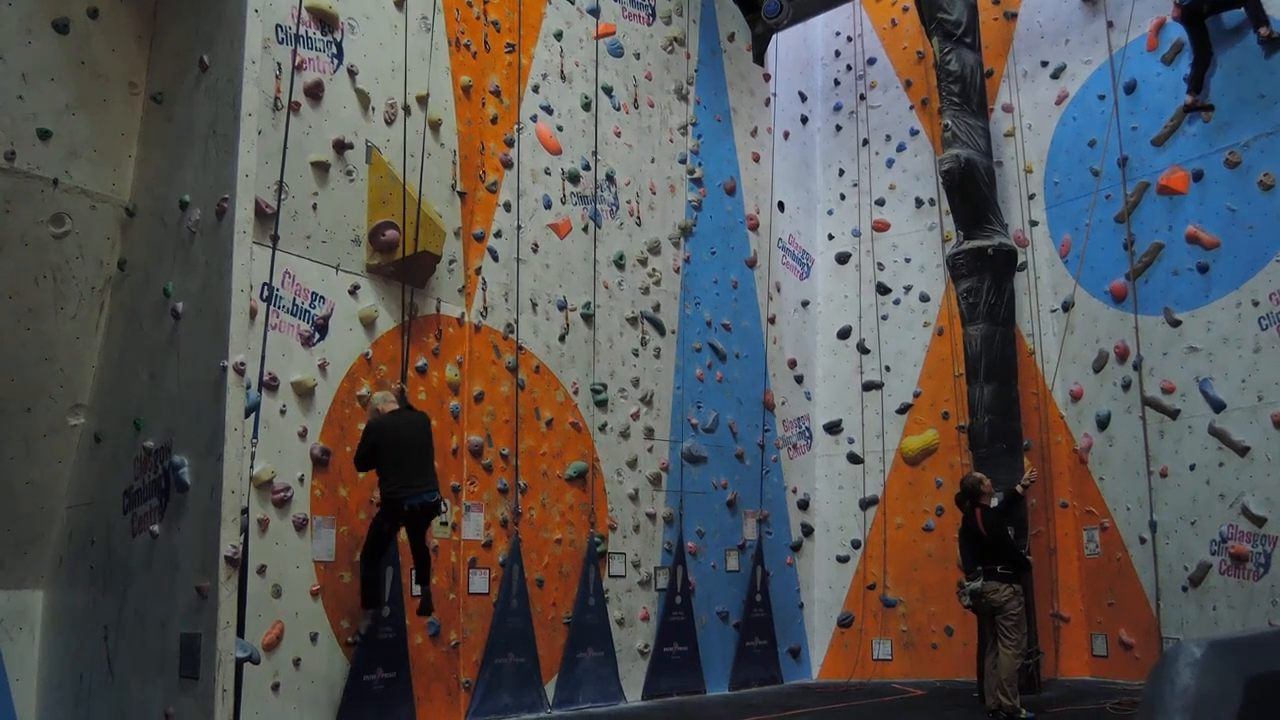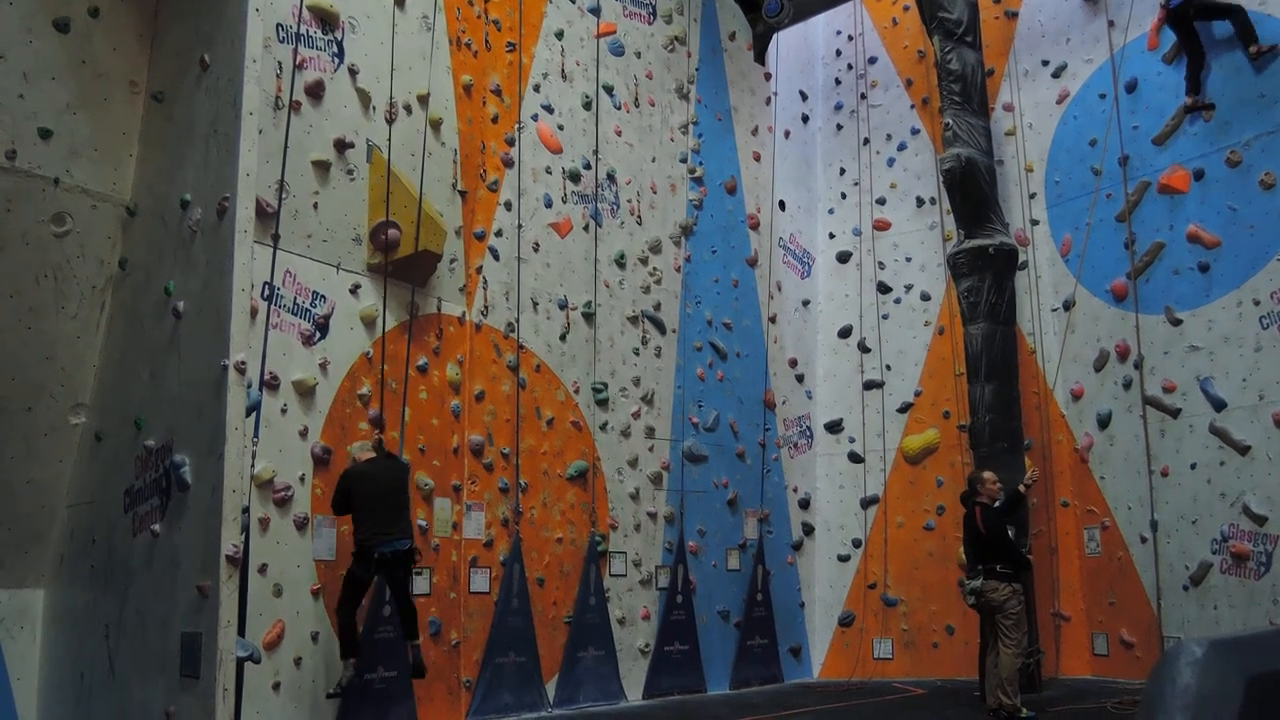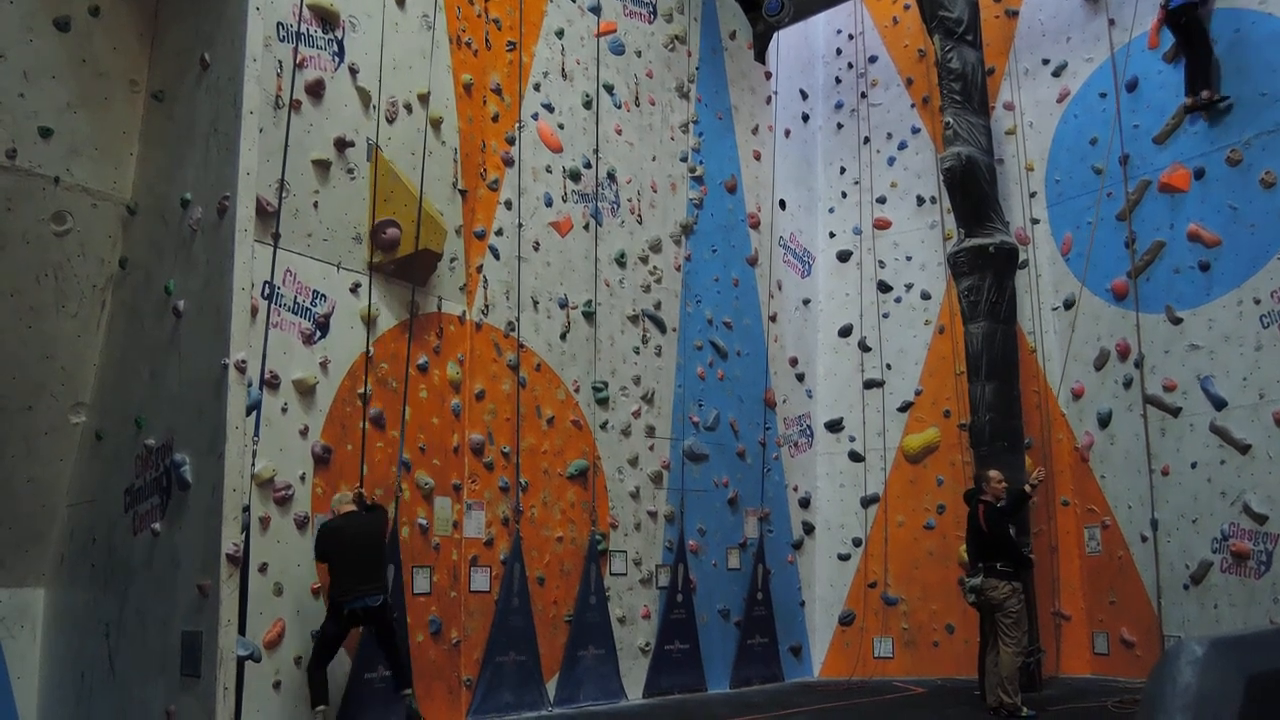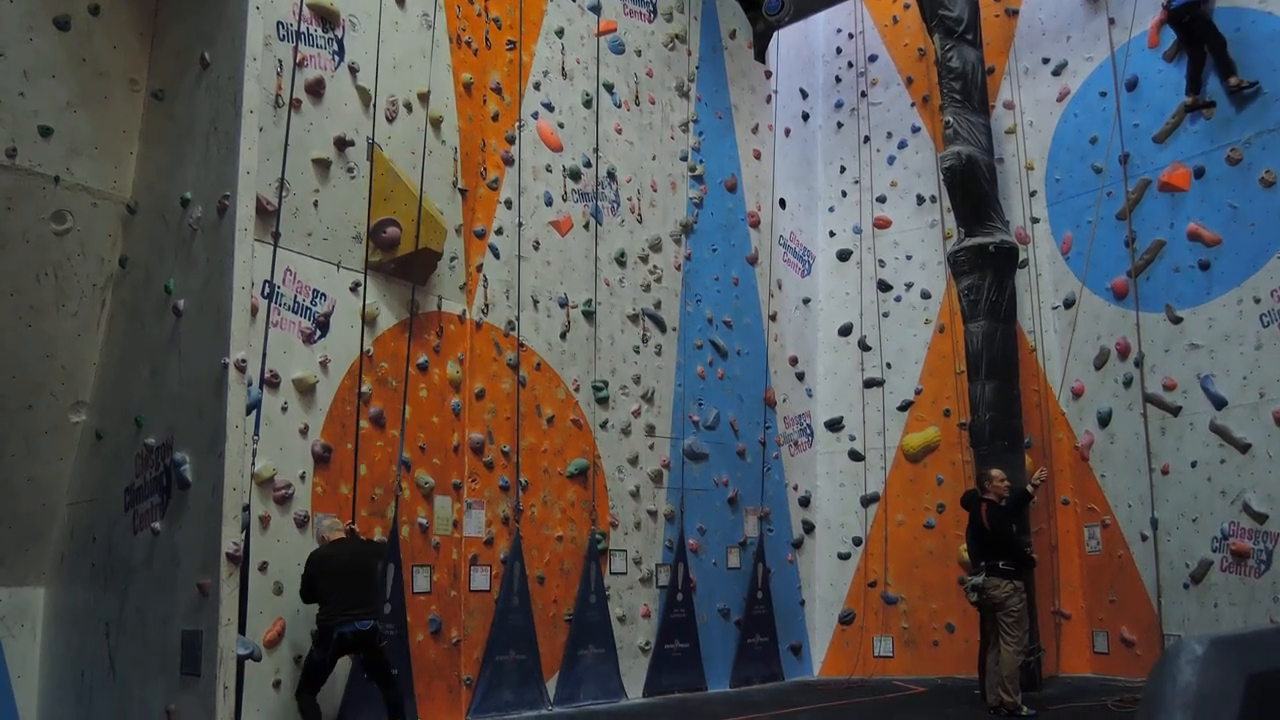
dt=0.5s
person 1, frame 1
left shoulder: (972, 515)
right shoulder: (988, 518)
left elbow: (1003, 509)
right elbow: (1007, 548)
left wrist: (1023, 485)
right wrist: (1027, 563)
left hip: (984, 587)
right hip: (1003, 586)
left knee: (993, 649)
right knee: (1011, 647)
person 1, frame 2
left shoulder: (975, 513)
right shoulder: (986, 515)
left elbow: (1005, 510)
right elbow: (1006, 546)
left wrist: (1025, 486)
right wrist: (1026, 562)
left hip: (985, 585)
right hip: (1003, 585)
left knee: (994, 647)
right knee: (1011, 646)
person 1, frame 3
left shoulder: (979, 510)
right shoulder: (988, 513)
left elbow: (1009, 509)
right elbow: (1007, 544)
left wrist: (1031, 486)
right wrist: (1027, 561)
left hip: (986, 583)
right hip: (1003, 583)
left knee: (994, 646)
right knee: (1012, 645)
person 1, frame 4
left shoulder: (981, 510)
right shoulder: (992, 513)
left elbow: (1011, 508)
right elbow: (1011, 542)
left wrist: (1033, 485)
right wrist: (1030, 561)
left hip: (988, 581)
right hip: (1005, 582)
left knee: (995, 645)
right knee: (1013, 644)
left ankle: (995, 701)
right ankle: (1010, 703)
person 2, frame 1
left shoulder: (376, 426)
right shoulder: (422, 419)
left elbow: (361, 465)
right wrist: (402, 397)
left hip: (397, 503)
right hip: (430, 499)
left knee: (370, 559)
right knee: (418, 542)
left ankle: (368, 620)
right ankle: (426, 599)
person 2, frame 2
left shoulder: (351, 474)
right shoulder: (399, 469)
left elbow: (337, 508)
right wrist: (381, 448)
left hip: (370, 552)
right hip: (402, 547)
left knee: (346, 610)
right knee: (403, 600)
left ankle: (349, 670)
right ankle: (416, 656)
person 2, frame 3
left shoulder: (329, 528)
right shoulder: (377, 523)
left elbow: (320, 556)
right wrist: (364, 502)
left hip: (343, 606)
right hip: (377, 602)
left knee: (317, 663)
right knee: (394, 653)
person 2, frame 4
left shoulder: (318, 557)
right shoulder: (368, 549)
left elbow: (306, 596)
right elbow: (383, 549)
right wrist: (359, 539)
left hip: (332, 632)
right hip: (367, 630)
left knee: (305, 692)
right knee: (387, 683)
